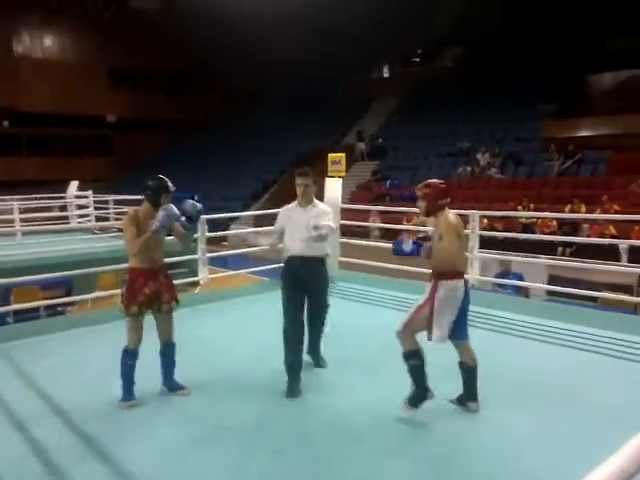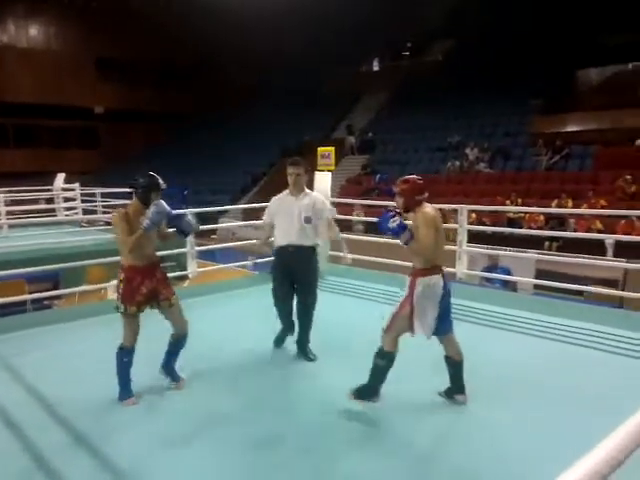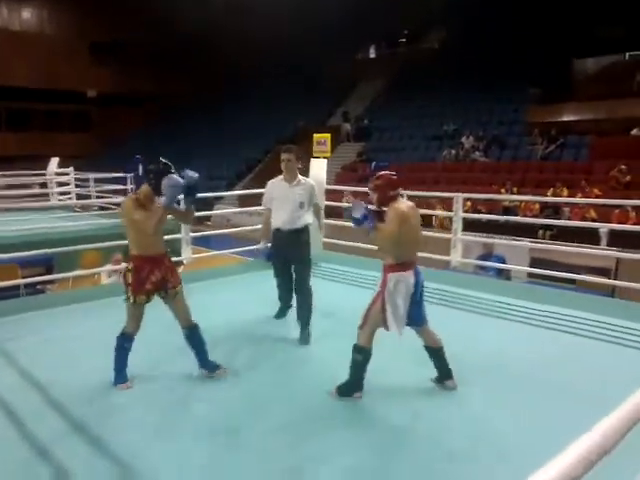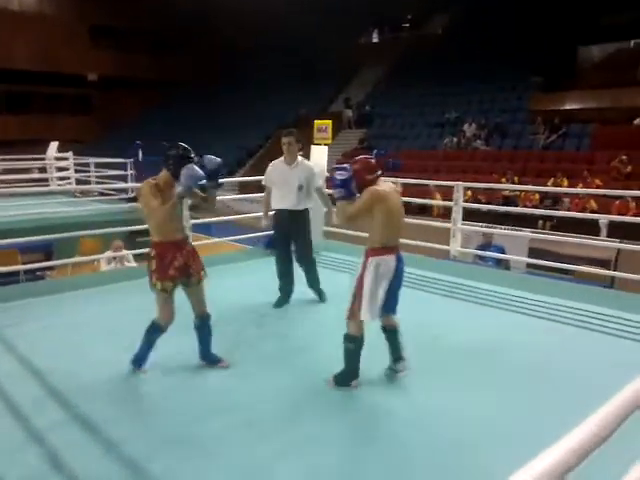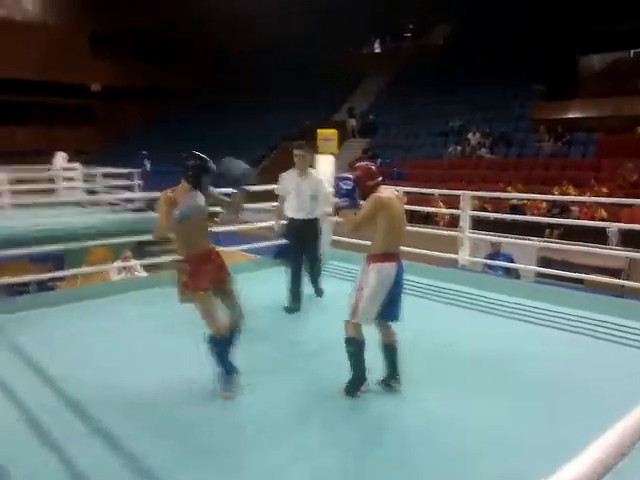
dt=0.2s
person 1, frame 1
left shoulder: (165, 215)
right shoulder: (132, 217)
left elbow: (186, 240)
right elbow: (135, 249)
left wrist: (191, 221)
right wrist: (157, 226)
left hip: (161, 277)
right hip: (138, 279)
left knee: (167, 337)
right knee: (134, 341)
left ankle: (169, 381)
right ankle: (128, 392)
person 1, frame 2
left shoulder: (153, 214)
right shoulder: (121, 216)
left elbow: (163, 237)
right elbow: (128, 248)
left wrist: (181, 230)
right wrist: (148, 224)
left hip: (156, 273)
right hip: (133, 278)
left knee: (181, 326)
right knee: (130, 339)
left ankle: (168, 367)
right ankle: (124, 389)
person 1, frame 3
left shoulder: (161, 200)
right shoulder: (131, 202)
left elbow: (188, 219)
right elbow: (151, 227)
left wrist: (188, 195)
right wrist: (166, 200)
left hip: (164, 263)
right hip: (141, 267)
left knee: (187, 319)
right knee: (133, 326)
left ankle: (205, 363)
right ankle: (119, 373)
person 1, frame 4
left shoulder: (183, 183)
right shoulder: (150, 187)
right elbow: (162, 216)
left wrist: (207, 182)
right wrist: (181, 190)
left hip: (186, 248)
right hip: (163, 253)
left knee: (201, 309)
right knee: (166, 317)
left ankle: (206, 354)
right ankle: (140, 356)
person 1, frame 5
left shoulder: (205, 193)
right shoulder: (168, 199)
left elbow: (235, 209)
right elbow: (159, 233)
right wrist: (179, 215)
left hip: (212, 257)
right hip: (192, 266)
left knee: (238, 315)
right knee: (216, 326)
left ankle: (224, 361)
right ankle: (226, 377)
person 2, frame 1
left shoulder: (446, 221)
right shoulder: (446, 218)
left elbow: (451, 258)
left wrist: (425, 250)
left hip: (445, 286)
right hip: (457, 284)
left knee: (406, 333)
right knee: (461, 343)
left ankle: (421, 388)
right ankle: (470, 397)
person 2, frame 2
left shoulder: (424, 215)
right shoulder: (430, 211)
left elbow: (427, 250)
left wrist: (404, 233)
right wrist: (405, 226)
left hip: (424, 282)
right hip: (438, 279)
left knee: (391, 334)
right knee: (446, 336)
left ankle: (371, 390)
right ankle: (457, 390)
person 2, frame 3
left shoulder: (396, 211)
right shoulder: (408, 206)
left elbow: (386, 242)
left wrist: (367, 223)
right wrist: (378, 217)
left hip: (396, 276)
right hip: (411, 273)
left knee: (366, 330)
right knee: (422, 328)
left ankle: (354, 386)
right ankle: (446, 376)
person 2, frame 4
left shoulder: (374, 192)
right shoulder: (392, 188)
left elbow: (345, 217)
left wrist: (339, 190)
right wrist: (350, 193)
left hip: (378, 259)
right hip: (394, 257)
left knee: (355, 318)
right knee: (385, 312)
left ankle: (350, 374)
right ankle: (397, 359)
person 2, frame 5
left shoulder: (378, 198)
right shoulder: (393, 194)
left elbow: (351, 226)
left wrist: (344, 199)
right wrist: (352, 201)
left hip: (379, 266)
right hip: (394, 264)
left knee: (354, 323)
right knee: (383, 322)
left ankle: (358, 379)
right ankle: (392, 377)
person 3, frame 1
left shoulder: (323, 209)
right shoulder: (286, 212)
left elbow: (327, 231)
right elbow: (278, 236)
left wrist: (316, 235)
right wrist: (274, 244)
left hip: (316, 265)
right hip: (293, 266)
left knee: (317, 314)
right knee: (292, 321)
left ankle: (315, 350)
right ankle: (293, 376)
person 3, frame 2
left shoulder: (316, 201)
right shoulder: (277, 201)
left elbow: (330, 225)
right elbow: (268, 229)
left wrist: (343, 247)
left hip: (306, 254)
right hip: (282, 253)
left knee: (306, 302)
right knee: (281, 299)
left ankle: (303, 345)
right ankle: (286, 327)
person 3, frame 3
left shoulder: (308, 185)
right shoulder: (272, 186)
left elbow: (316, 207)
right elbow: (268, 214)
left wrist: (321, 225)
right wrist: (265, 238)
left hip: (300, 235)
right hip: (279, 235)
left knee: (302, 281)
right knee: (282, 276)
left ankle: (305, 326)
right ankle: (285, 303)
person 3, frame 4
left shoulder: (307, 168)
right shoulder: (273, 167)
left elbow: (320, 190)
right elbow: (268, 193)
left wrist: (331, 210)
right wrist: (265, 216)
left hip: (300, 215)
right hip: (280, 215)
left knee: (305, 256)
right knee: (282, 257)
left ankle: (316, 287)
right ankle: (285, 293)
person 3, frame 5
left shoulder: (317, 179)
right shoulder: (286, 177)
left elbow: (325, 199)
right elbow: (281, 200)
left wrist: (326, 211)
right wrist: (278, 221)
left hip: (311, 222)
right hip: (293, 223)
left knee: (313, 258)
right knee: (295, 262)
left ankle: (315, 284)
right ankle: (295, 300)
